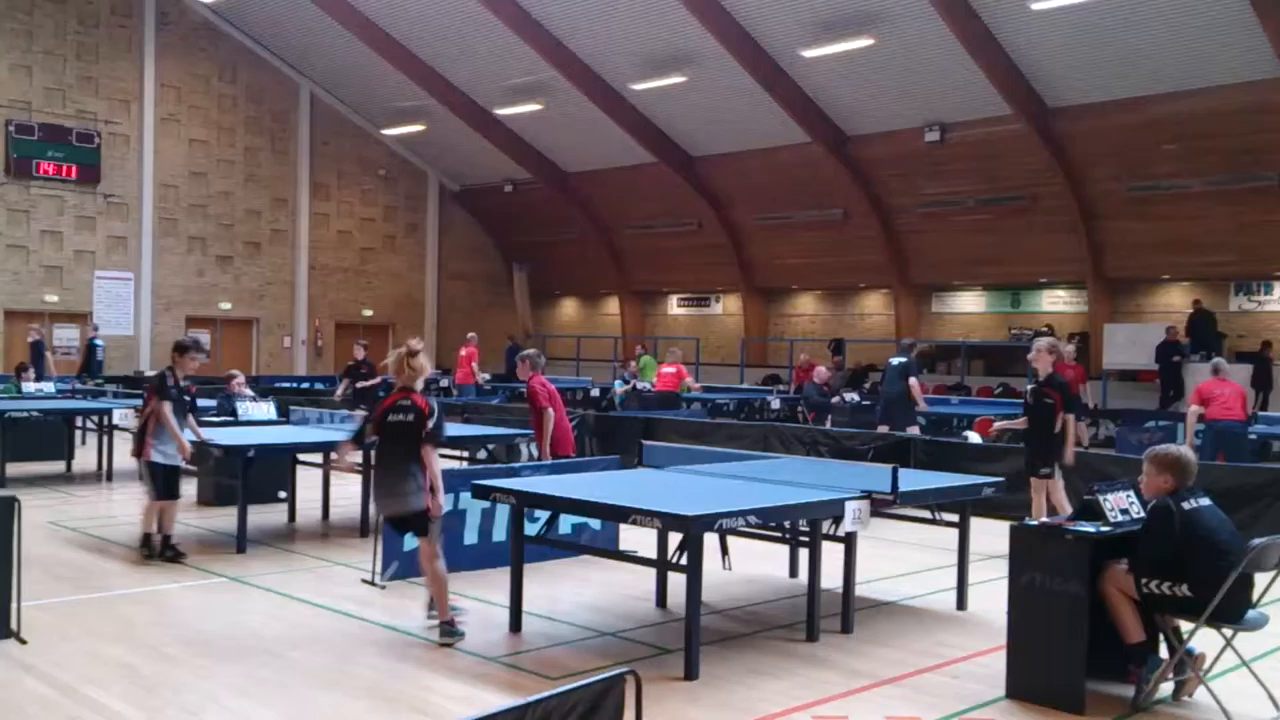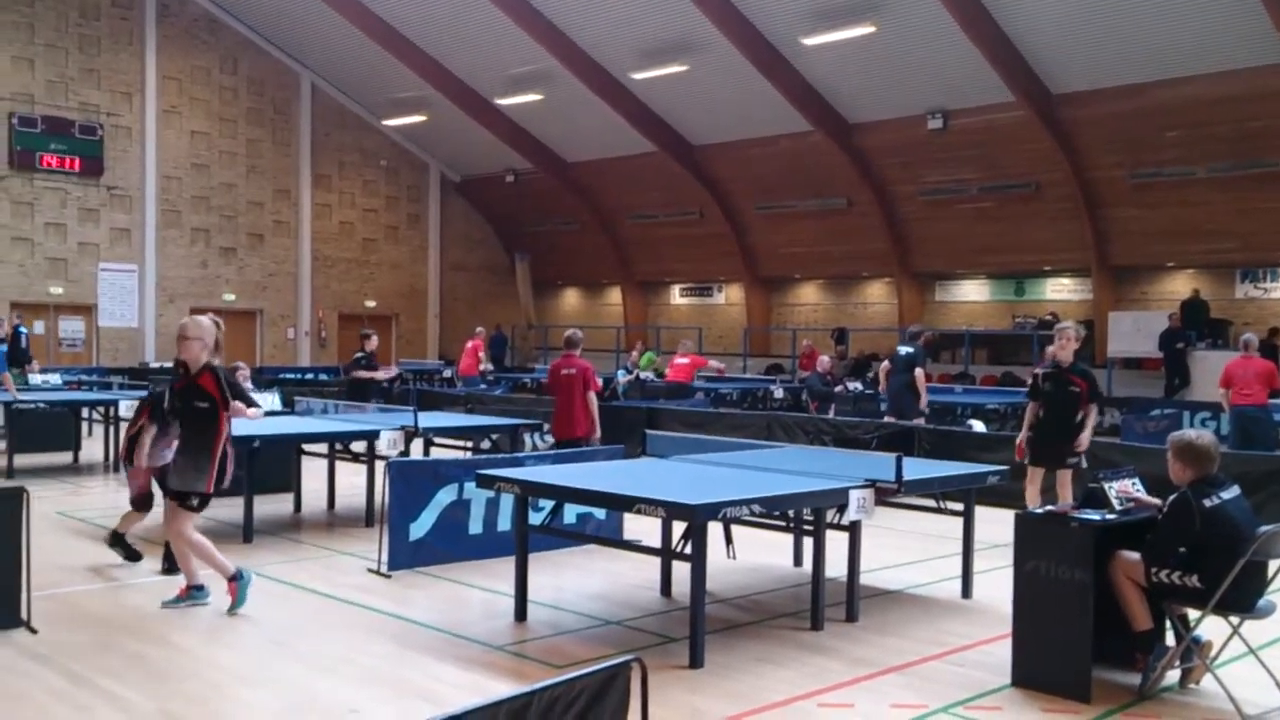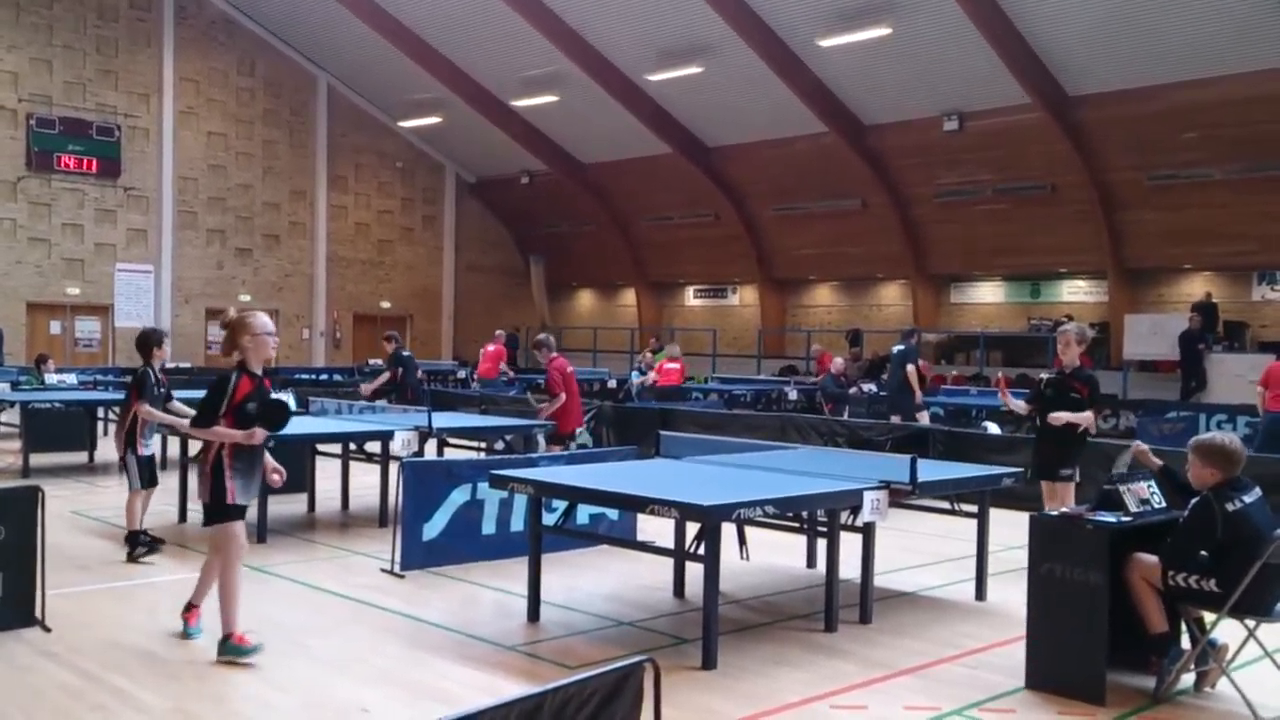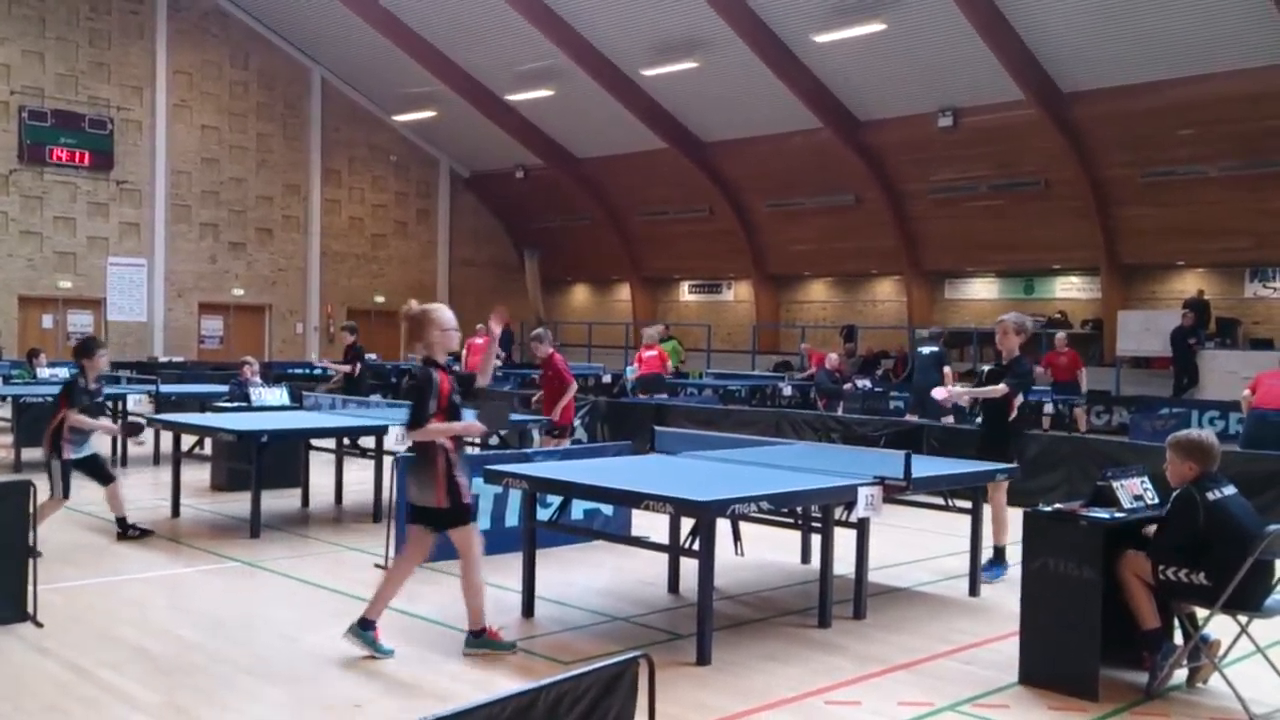
dt=1s
person 1, frame 1
left shoulder: (383, 406)
right shoulder: (428, 407)
left elbow: (354, 443)
right elbow: (429, 452)
left wrist: (341, 458)
right wrist: (439, 492)
left hip: (385, 493)
right hip: (412, 491)
left knee: (428, 542)
right knee: (434, 552)
left ankle: (436, 601)
right ankle: (447, 623)
person 1, frame 2
left shoulder: (220, 379)
right shoulder: (179, 381)
left elbow: (254, 410)
right elbow: (175, 423)
left wrist: (242, 411)
right wrist: (143, 452)
left hip: (208, 466)
right hip: (183, 465)
left knee: (182, 531)
right knee: (172, 527)
left ankle: (236, 577)
right ankle: (195, 587)
person 1, frame 3
left shoulder: (263, 383)
right shoulder: (230, 381)
right elbow: (198, 427)
left wrist: (266, 461)
right wrist: (242, 436)
left hip: (245, 478)
right hip: (221, 476)
left knee: (222, 550)
right knee: (235, 550)
left ankle: (193, 607)
right ankle: (231, 638)
person 1, frame 4
left shoulder: (444, 373)
right shoulder: (428, 377)
left elbow: (482, 380)
right elbow: (414, 431)
left wrist: (492, 342)
right wrist: (462, 428)
left hip: (431, 476)
right hip: (440, 475)
left knee: (413, 554)
right knee: (473, 550)
left ankle: (366, 624)
right ankle: (478, 633)
person 2, frame 1
left shoulder: (1164, 508)
right shoulder: (1200, 501)
left elbow: (1140, 564)
left wrist: (1126, 564)
right wrist: (1132, 564)
left hip: (1209, 597)
right hip: (1235, 596)
left knee: (1111, 577)
right knee: (1153, 581)
left ankle: (1146, 665)
right ankle: (1182, 657)
person 2, frame 2
left shoulder: (1186, 500)
right shoulder: (1228, 488)
left elbow: (1153, 554)
right wrist: (1155, 504)
left hip: (1220, 588)
right hip: (1247, 586)
left knee: (1120, 563)
right knee: (1170, 565)
left ankle: (1153, 651)
right ankle: (1189, 644)
person 2, frame 3
left shoulder: (1207, 506)
right shoulder: (1247, 489)
left elbow: (1172, 556)
right elbow: (1189, 486)
right wrist: (1154, 464)
left hip: (1238, 592)
left knee: (1136, 565)
right knee: (1182, 569)
left ankle: (1169, 655)
right ankle: (1204, 648)
person 2, frame 4
left shoulder: (1188, 496)
right shoulder: (1223, 487)
left elbow: (1159, 551)
left wrist: (1156, 536)
right wrist: (1162, 534)
left hip: (1229, 586)
right hip: (1254, 583)
left knee: (1128, 562)
right knee: (1171, 568)
left ankle: (1161, 651)
right ankle: (1197, 644)
person 3, frame 1
left shoulder: (188, 388)
right shoulder: (164, 379)
right elbow: (165, 412)
left wrist: (201, 437)
right wrist: (181, 440)
left hip: (172, 450)
right hip: (152, 447)
left knee: (172, 498)
right knee: (157, 497)
left ankle: (166, 546)
right ankle: (146, 542)
person 3, frame 2
right shoulder: (164, 398)
right wrist: (141, 468)
left hip: (163, 452)
right hip: (142, 455)
right knee: (144, 507)
left ankle: (170, 555)
right ankle: (116, 535)
person 3, frame 3
left shoulder: (159, 377)
right shoulder: (145, 375)
left elbow: (171, 404)
right elbow: (142, 410)
left wrist: (198, 416)
right wrist: (176, 423)
left hip: (145, 441)
right hip: (132, 441)
left knee: (150, 486)
right knee: (138, 490)
left ankle: (135, 532)
right ankle: (134, 545)
person 3, frame 4
left shoulder: (97, 386)
right shoulder: (74, 384)
left elbow: (97, 421)
right elbow: (71, 418)
left wrist: (122, 431)
right wrist: (107, 427)
left hip: (83, 447)
right hip: (61, 447)
left knee: (110, 483)
right knee: (59, 498)
left ankle: (124, 527)
person 4, frame 1
left shoulder: (1061, 385)
right shoulder: (1032, 387)
left elbow: (1069, 419)
left wrist: (1069, 449)
right wrist: (1003, 425)
left hip: (1051, 447)
right hip: (1033, 447)
left knee: (1056, 494)
right knee: (1036, 492)
person 4, frame 2
left shoulder: (1084, 374)
right shoulder: (1042, 372)
left elbow: (1092, 407)
right elbow: (1033, 404)
left wrist: (1087, 432)
right wrist: (1025, 430)
left hip: (1069, 437)
right hip: (1043, 435)
left knee: (1063, 485)
right knee: (1031, 484)
person 4, frame 3
left shoulder: (1088, 380)
right shoulder: (1047, 379)
left elbow: (1090, 416)
right elbow: (1027, 407)
left wrist: (1068, 416)
right wrist: (1010, 401)
left hip: (1070, 446)
right hip: (1044, 444)
left knee: (1065, 501)
right knee: (1049, 499)
person 4, frame 4
left shoulder: (1023, 369)
right shoulder: (991, 368)
left elbow: (1000, 390)
right elbow: (974, 399)
left wrist: (964, 391)
right wrist: (958, 396)
left hip: (1008, 441)
right hip: (988, 438)
left knee: (997, 498)
right knee: (996, 498)
left ankle: (998, 559)
right ankle: (998, 556)
